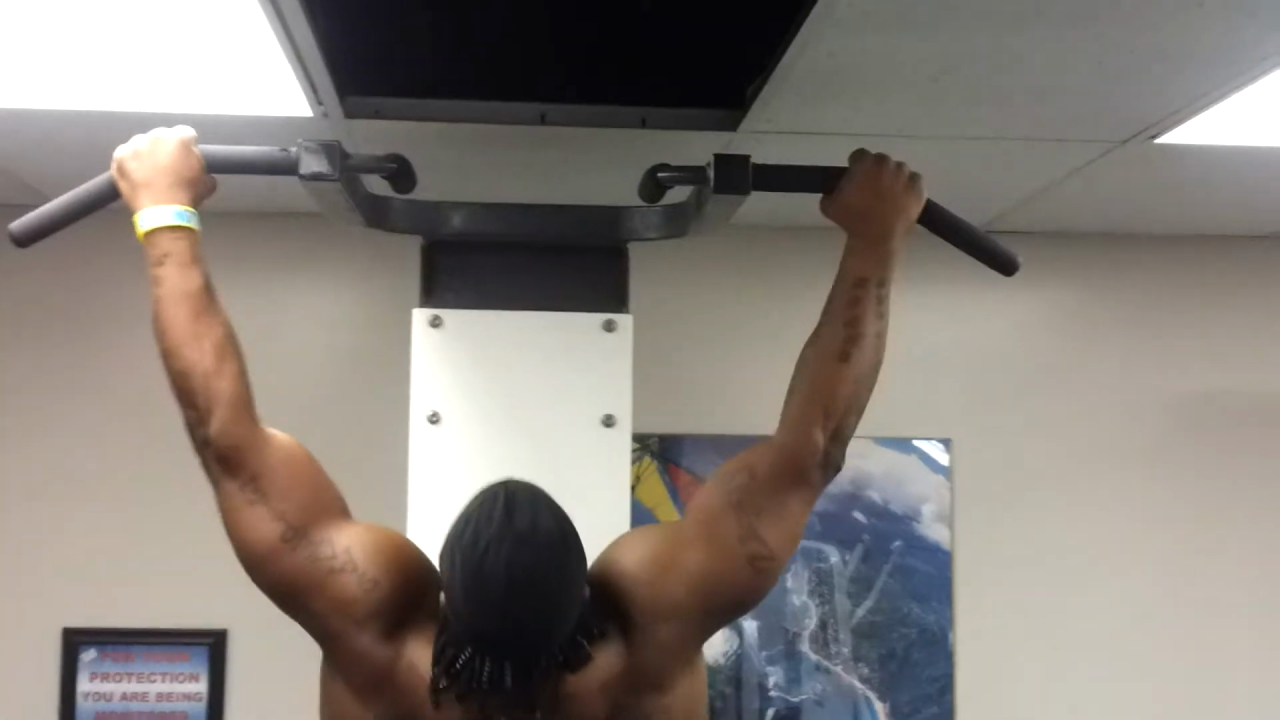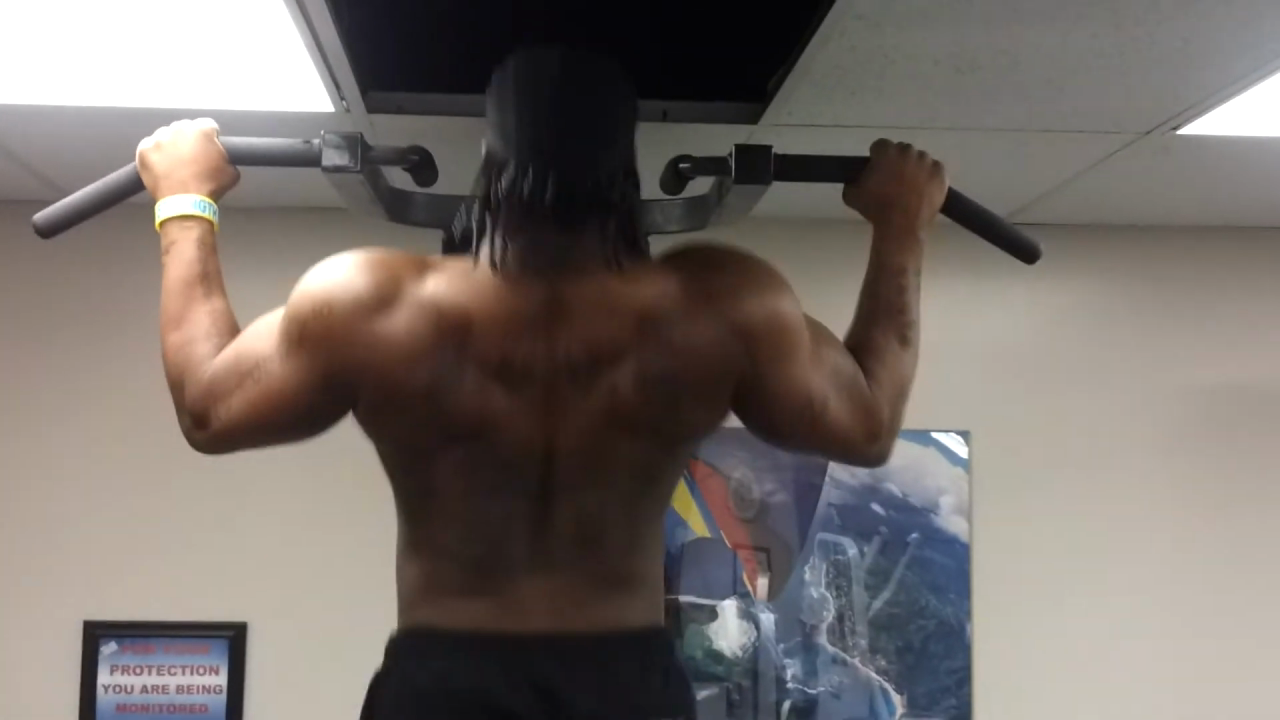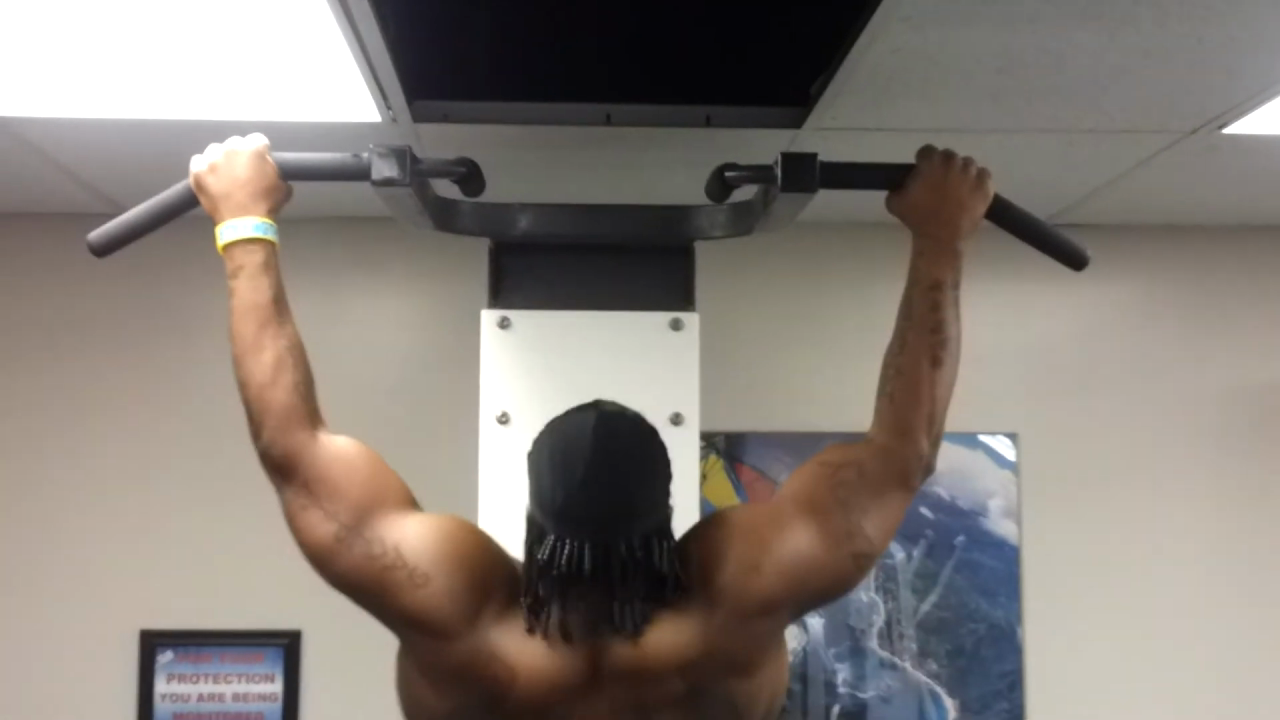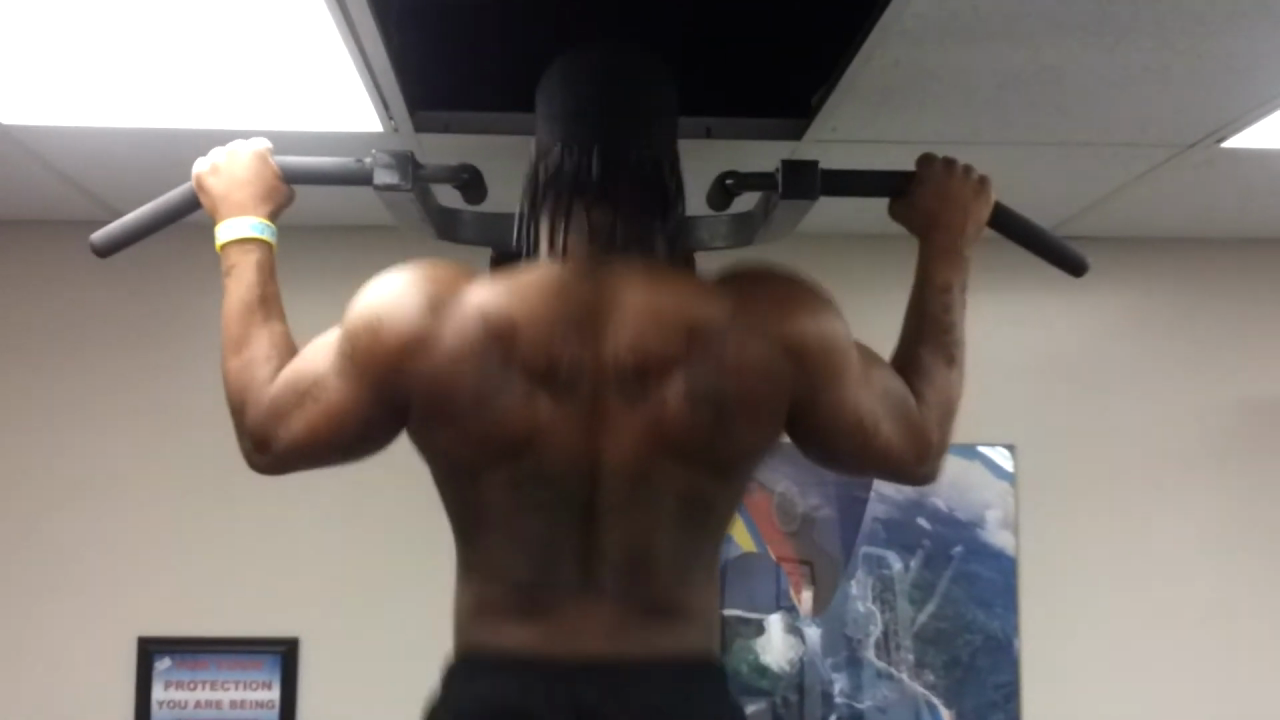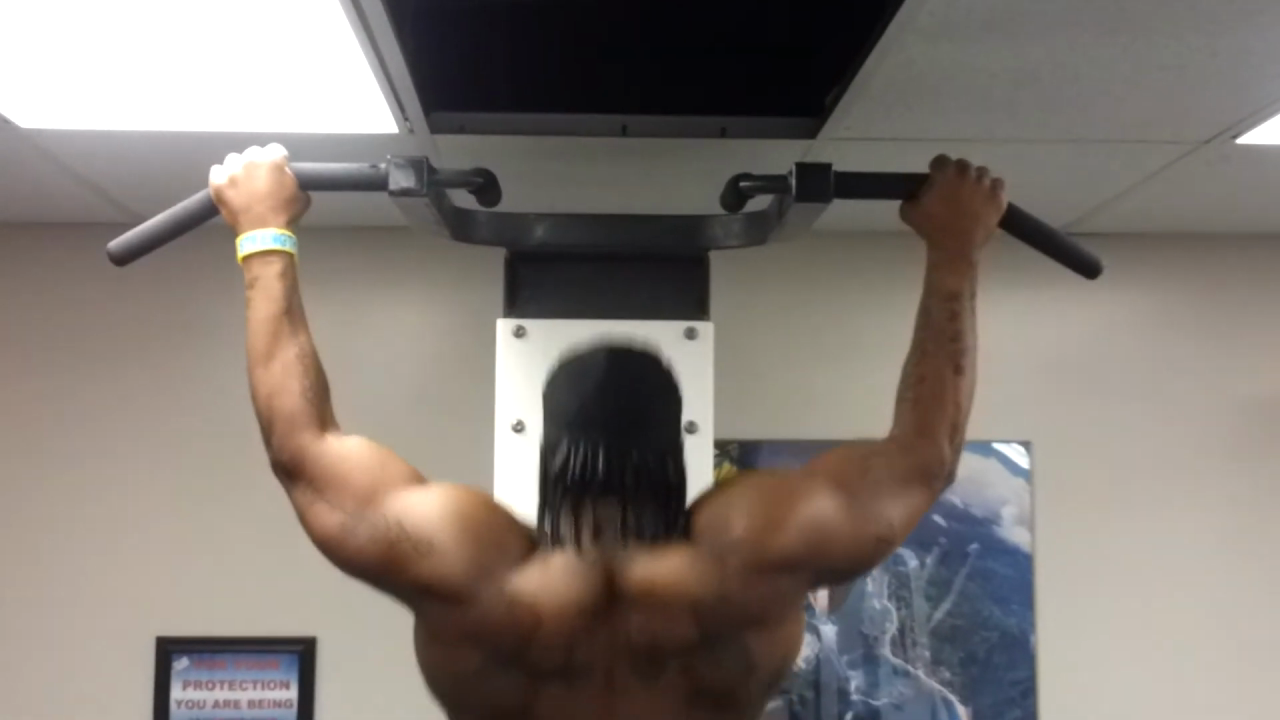
dt=0.7s
person 1, frame 1
left shoulder: (373, 636)
right shoulder: (650, 632)
left elbow: (227, 434)
right elbow: (810, 447)
left wrist: (166, 215)
right wrist: (872, 241)
person 1, frame 2
left shoulder: (372, 305)
right shoulder: (721, 307)
left elbow: (205, 405)
right elbow: (871, 422)
left wrist: (185, 201)
right wrist: (899, 226)
person 1, frame 3
left shoulder: (454, 618)
right shoulder: (731, 615)
left elbow: (289, 442)
right elbow: (901, 454)
left wrist: (247, 227)
right wrist: (937, 244)
person 1, frame 4
left shoulder: (422, 315)
right shoulder: (769, 323)
left elbow: (264, 430)
right elbow: (918, 446)
left wrist: (244, 224)
right wrist: (944, 244)
person 1, frame 5
left shoulder: (465, 570)
right shoulder: (747, 566)
left elbow: (298, 444)
right elbow: (926, 456)
left wrist: (266, 238)
right wrist: (952, 254)
